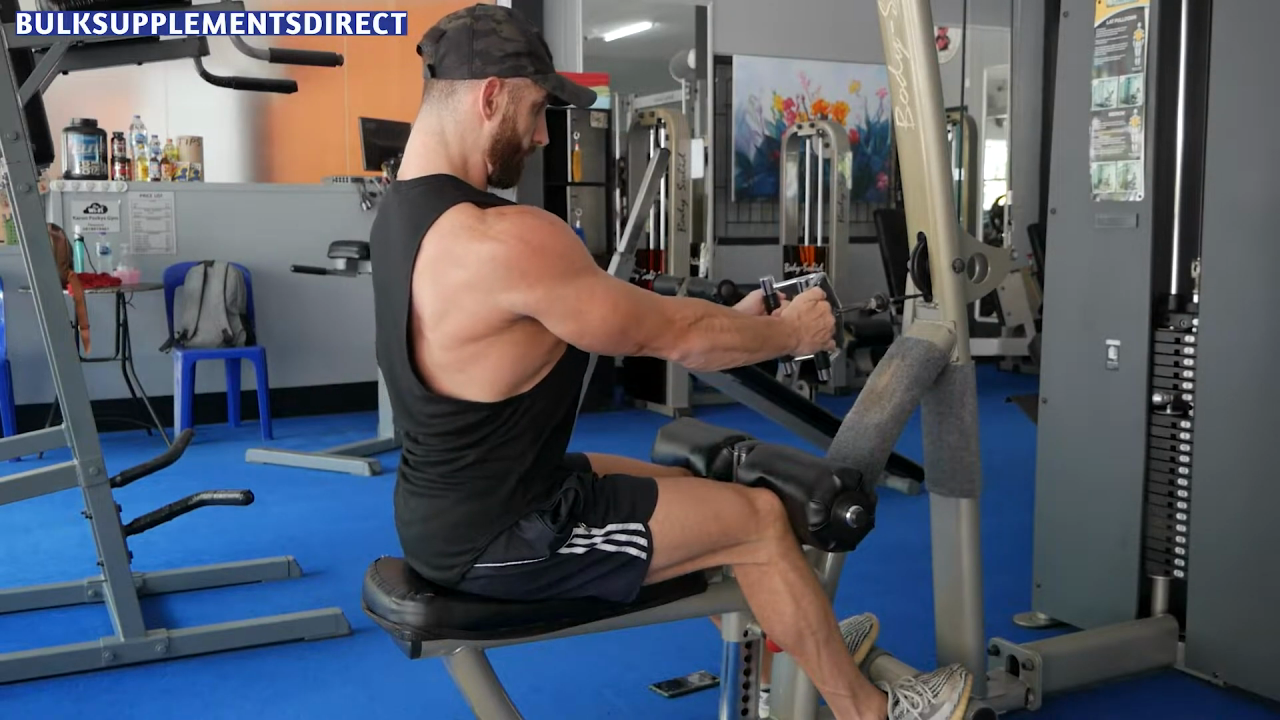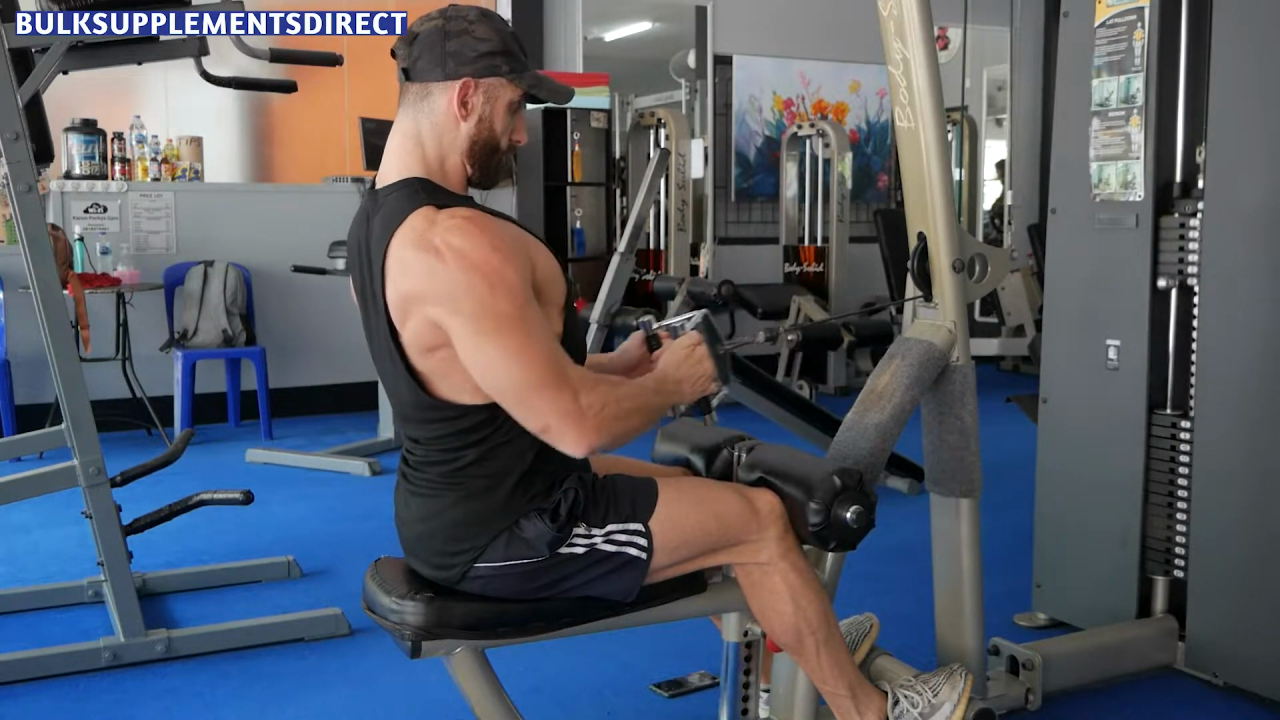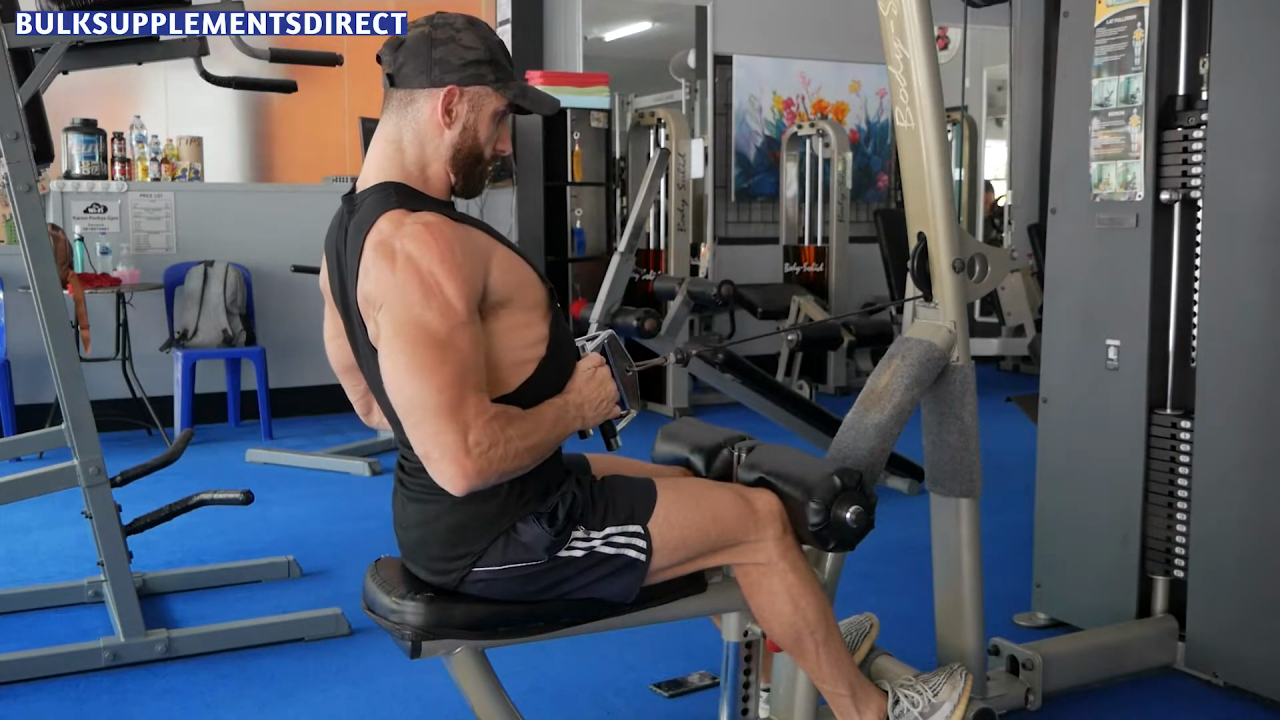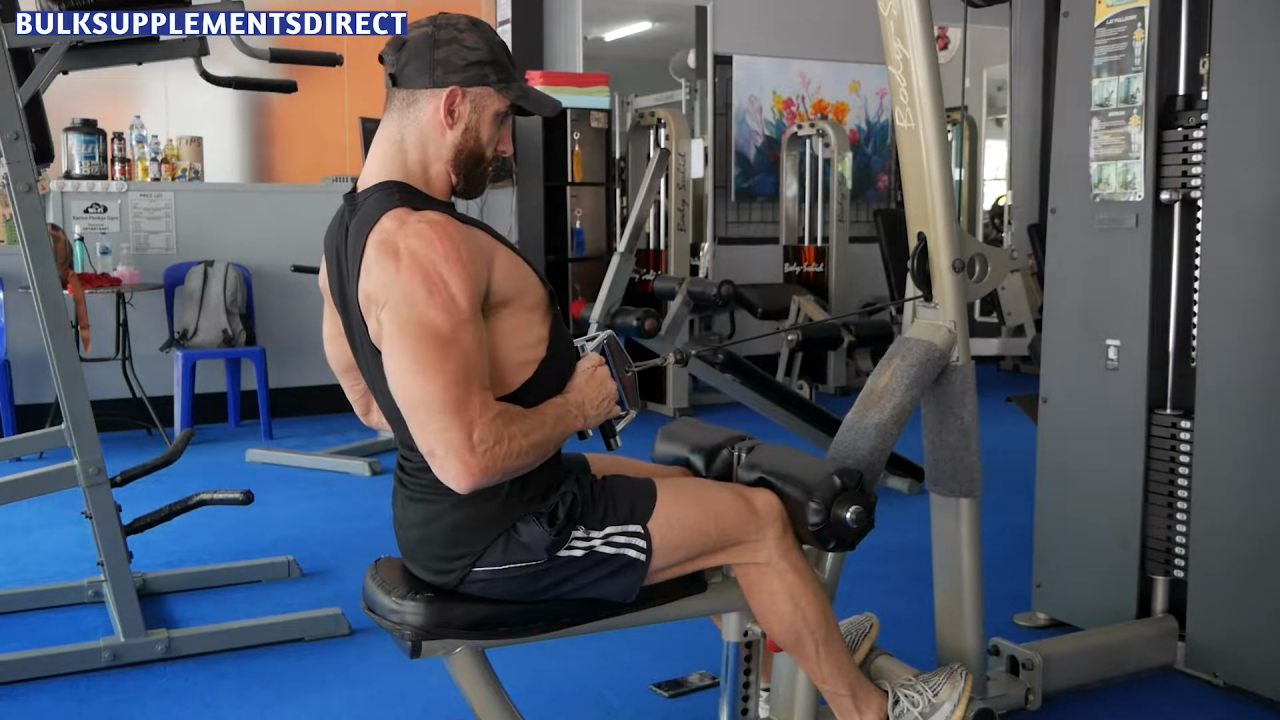
dt=0.5s
person 1, frame 1
left shoulder: (408, 207)
right shoulder: (501, 241)
right elbow: (673, 335)
left wrist: (741, 320)
right wrist: (791, 332)
left hip: (448, 504)
right hip: (500, 533)
left knee: (688, 487)
right knee: (758, 519)
left ankle: (796, 650)
person 1, frame 2
left shoulder: (383, 217)
right shoulder: (457, 243)
right elbow: (584, 427)
left wrist: (609, 365)
right wrist: (670, 384)
left hip: (450, 503)
right hip: (502, 530)
left knee: (691, 487)
right knee: (760, 520)
left ankle: (806, 646)
person 1, frame 3
left shoulder: (356, 225)
right shoulder: (420, 246)
right elbow: (464, 459)
left wrist: (551, 384)
right wrist: (575, 407)
left hip: (447, 517)
right hip: (499, 534)
left knee: (684, 486)
right knee: (758, 519)
left ankle: (799, 649)
person 1, frame 4
left shoulder: (355, 226)
right shoulder: (423, 244)
right elbow: (470, 457)
left wrist: (552, 380)
right wrist: (577, 406)
left hip: (441, 514)
right hip: (499, 533)
left knee: (684, 486)
right knee: (760, 519)
left ankle: (805, 646)
